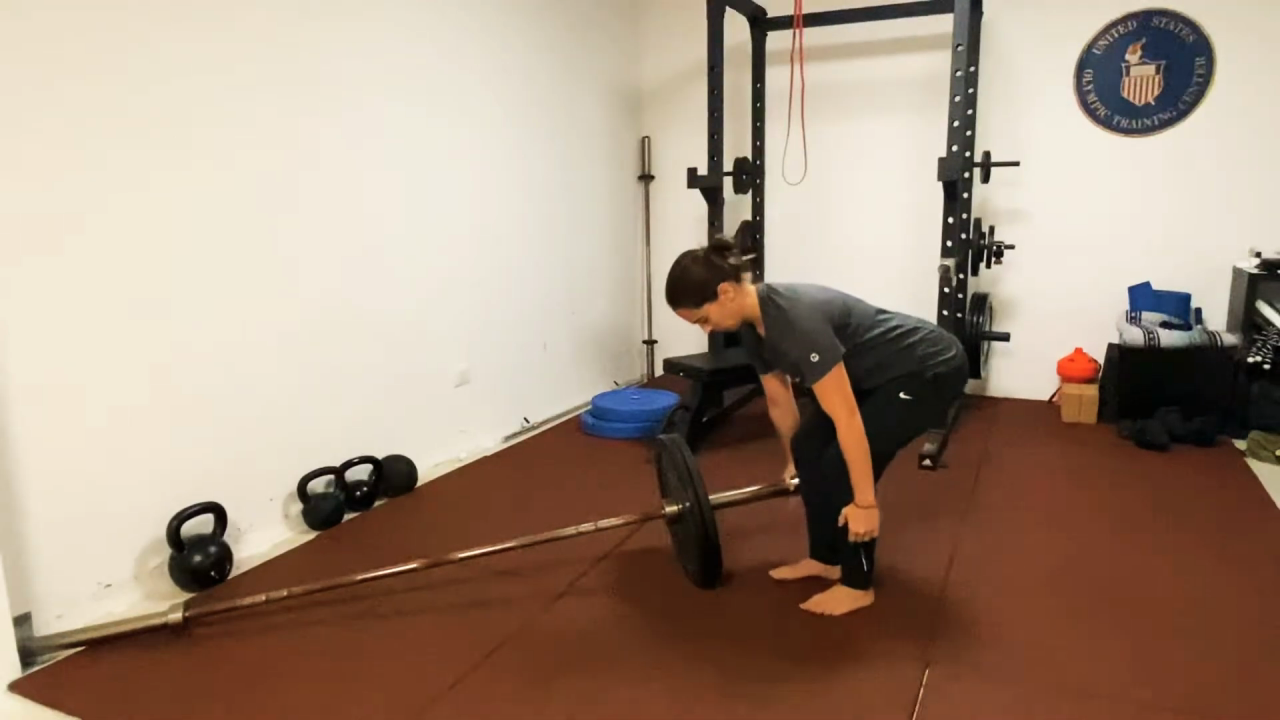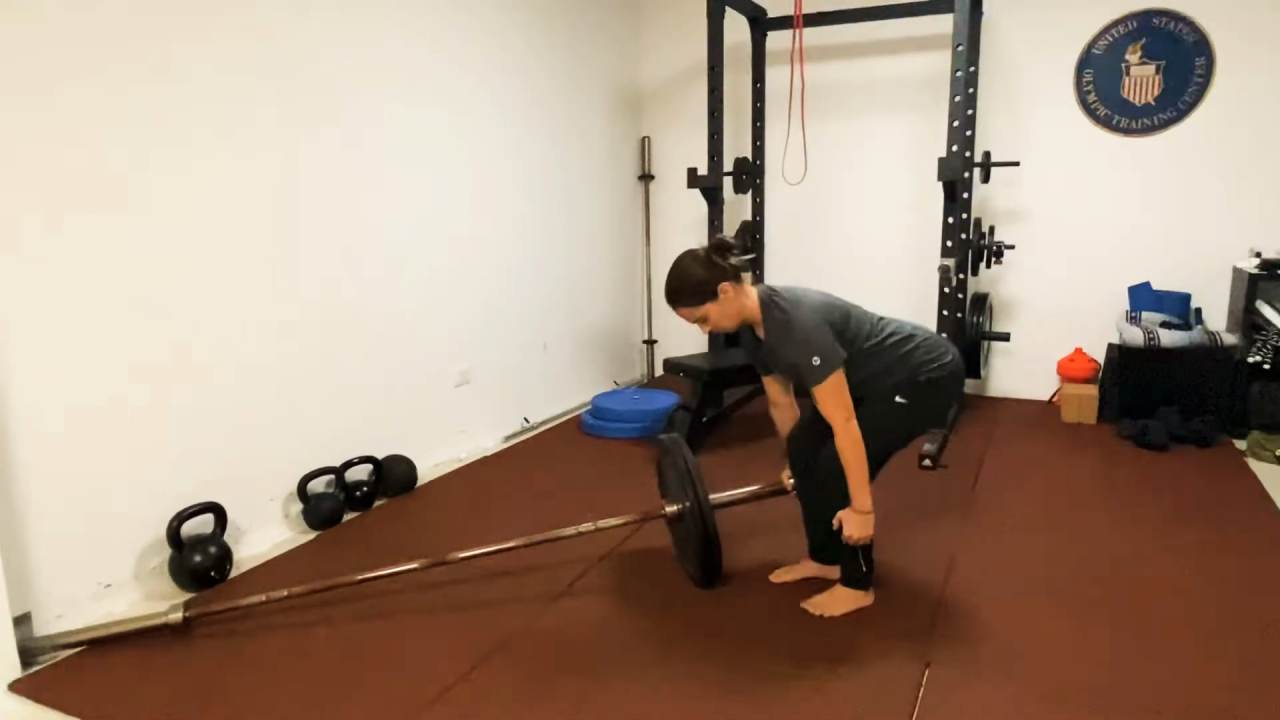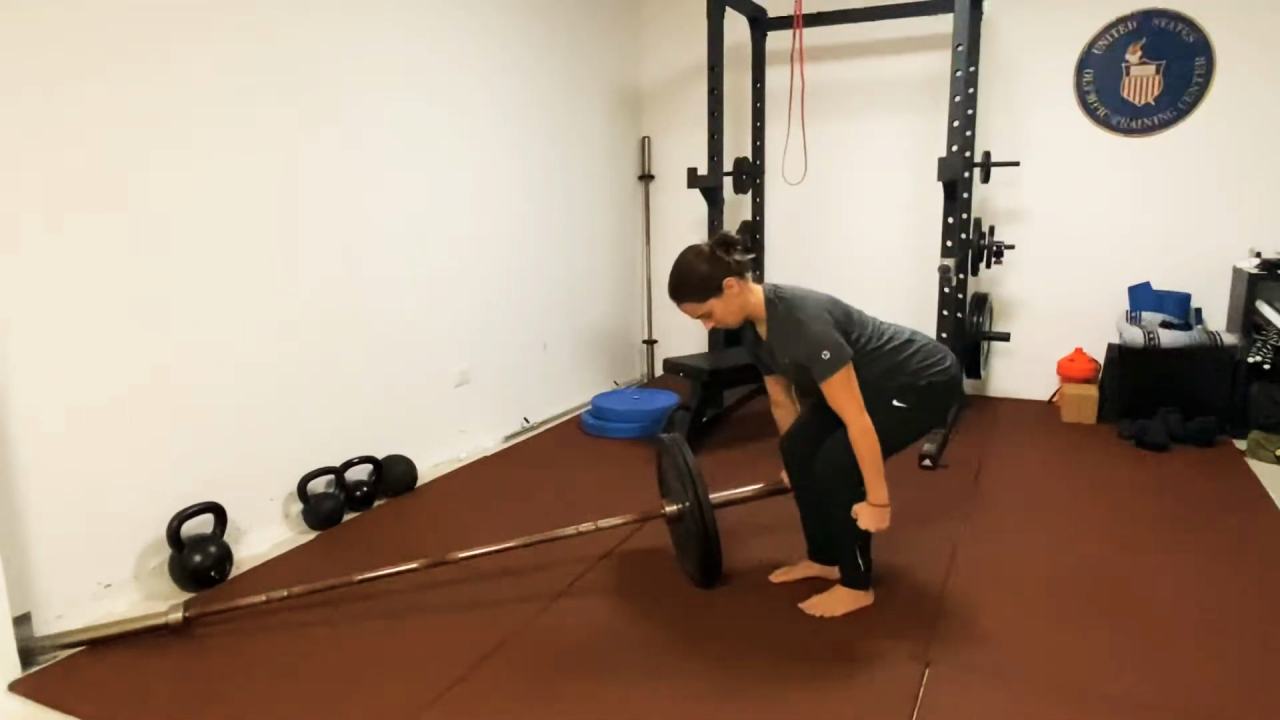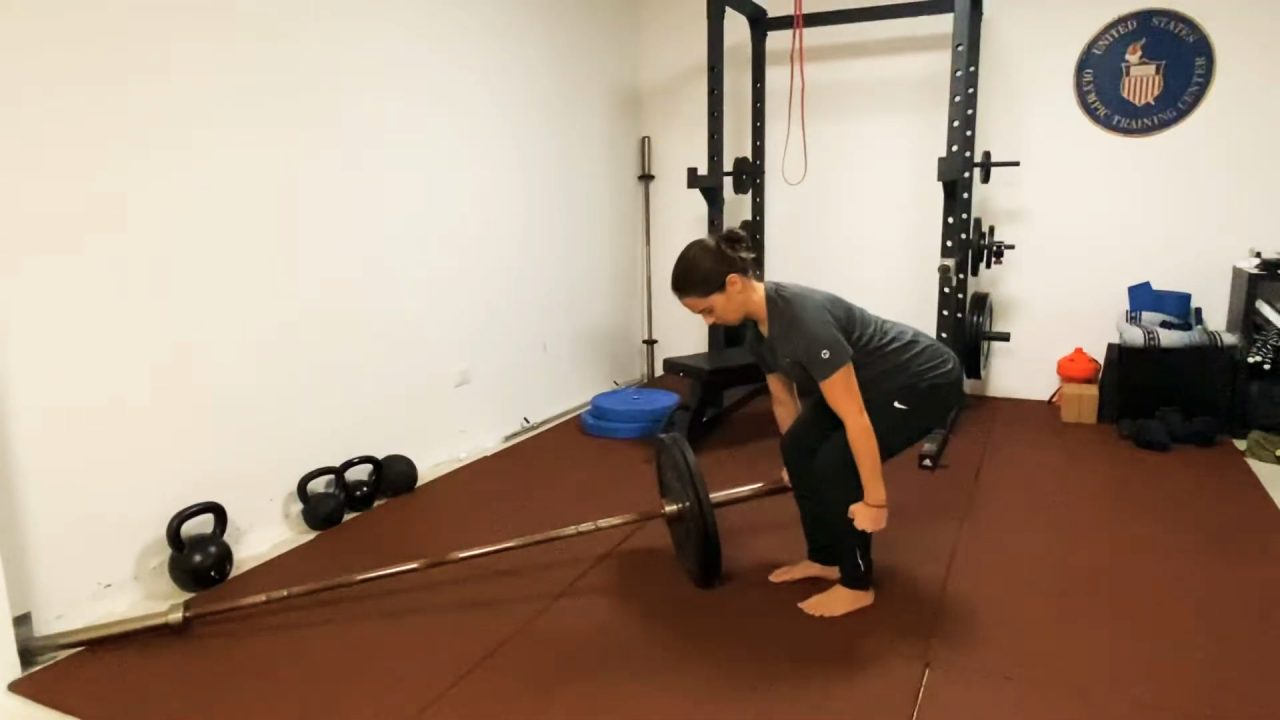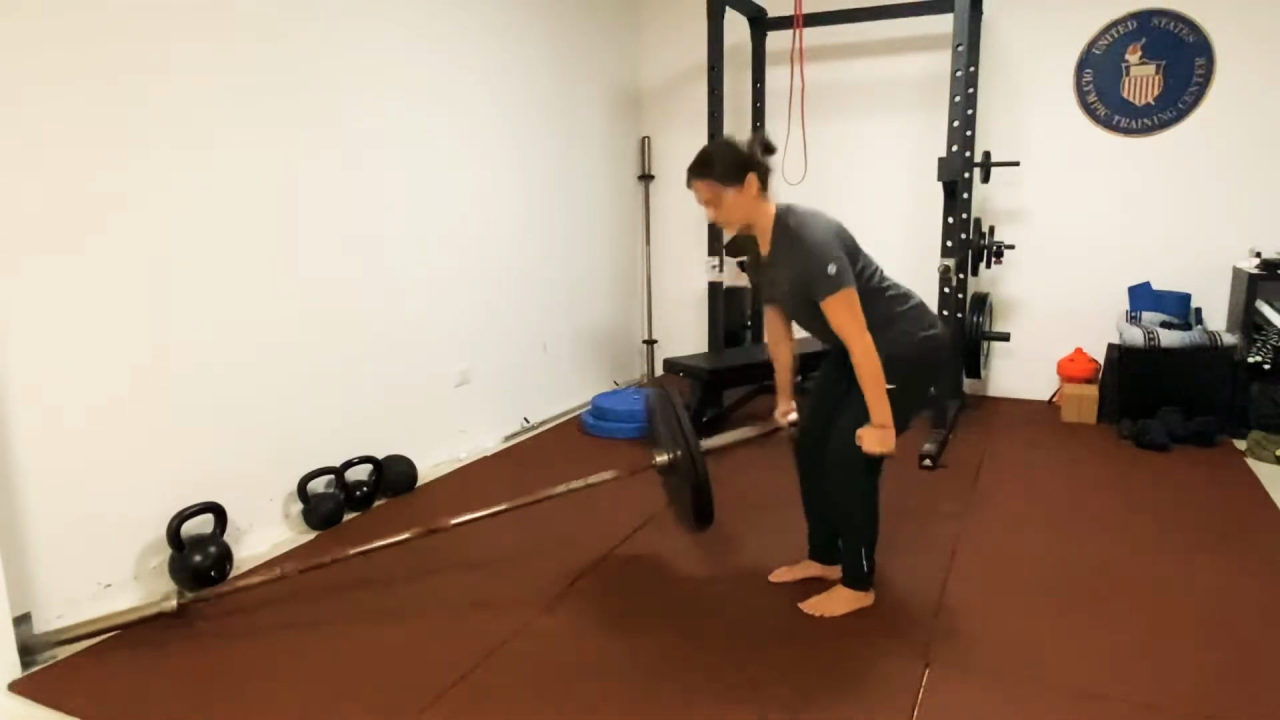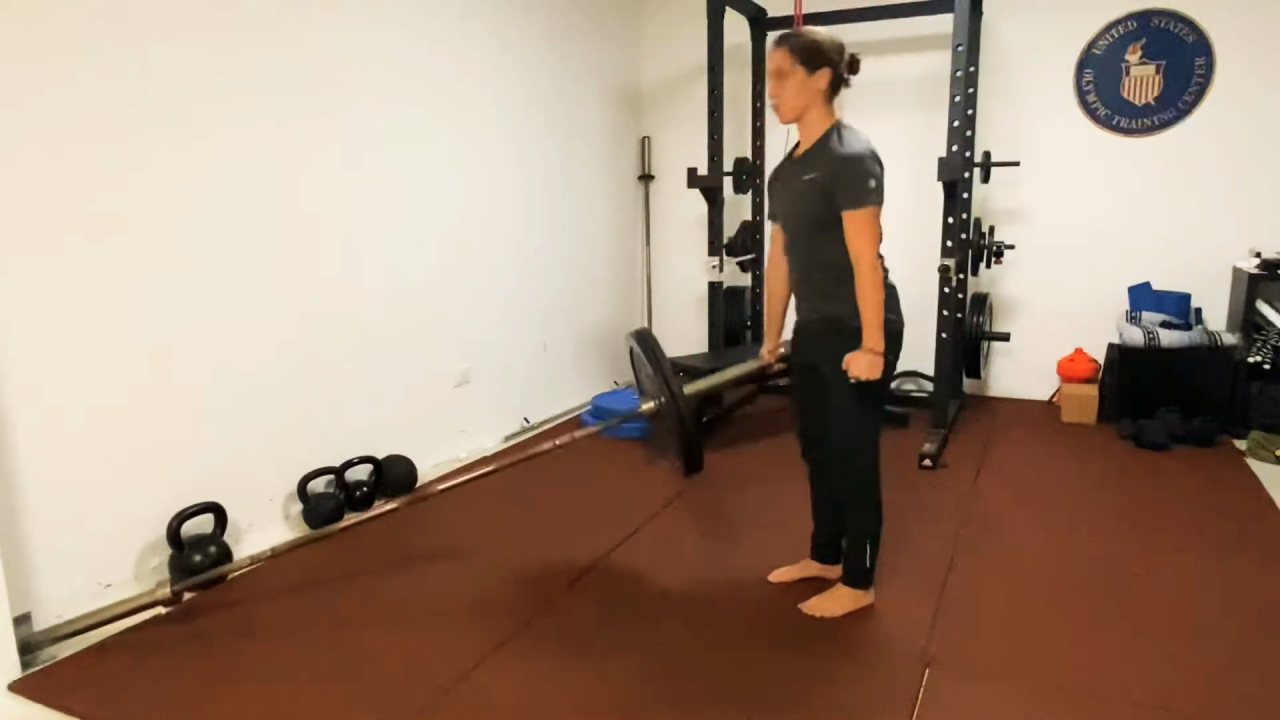
dt=0.4s
person 1, frame 1
left shoulder: (796, 319)
right shoulder: (753, 324)
left elbow: (847, 419)
right elbow: (779, 399)
left wrist: (865, 502)
right wrist: (793, 460)
left hip: (931, 370)
right hip: (879, 372)
left knee: (842, 463)
right knee: (810, 448)
left ankle: (857, 585)
right ankle: (824, 558)
person 1, frame 2
left shoulder: (797, 323)
right shoulder: (753, 326)
left elbow: (844, 424)
right elbow: (780, 400)
left wrist: (861, 507)
right wrist: (793, 461)
left hip: (928, 375)
right hip: (877, 376)
left knee: (836, 464)
right knee: (804, 449)
left ankle: (857, 585)
right ankle: (824, 558)
person 1, frame 3
left shoulder: (802, 321)
right shoulder: (755, 327)
left elbow: (856, 419)
right elbow: (782, 400)
left wrist: (878, 501)
right wrist: (793, 459)
left hip: (926, 381)
right hip: (875, 380)
left knee: (835, 465)
right knee: (798, 450)
left ankle: (856, 586)
right ankle: (823, 559)
person 1, frame 4
left shoulder: (803, 319)
right shoulder: (758, 326)
left elbow: (855, 419)
right elbow: (784, 398)
left wrist: (875, 499)
right wrist: (792, 458)
left hip: (927, 382)
right hip: (879, 380)
left knee: (834, 466)
right knee: (799, 449)
left ankle: (856, 585)
right ankle: (823, 558)
person 1, frame 5
left shoulder: (809, 240)
right shoulder: (761, 252)
left elbow: (858, 339)
right elbow: (778, 333)
left wrist: (881, 423)
right wrist: (784, 399)
left hip: (909, 348)
right hip: (864, 346)
left knee: (848, 456)
right knee: (812, 444)
left ankle: (858, 585)
right ankle: (824, 558)
person 1, frame 6
left shoulder: (851, 157)
right shoulder: (786, 168)
left elbow: (866, 261)
right elbow: (779, 258)
left wrist: (872, 348)
right wrist: (772, 337)
left hip: (858, 330)
right hip: (815, 329)
left knee: (852, 455)
right knee: (817, 449)
left ankle: (858, 582)
right ankle: (824, 557)
